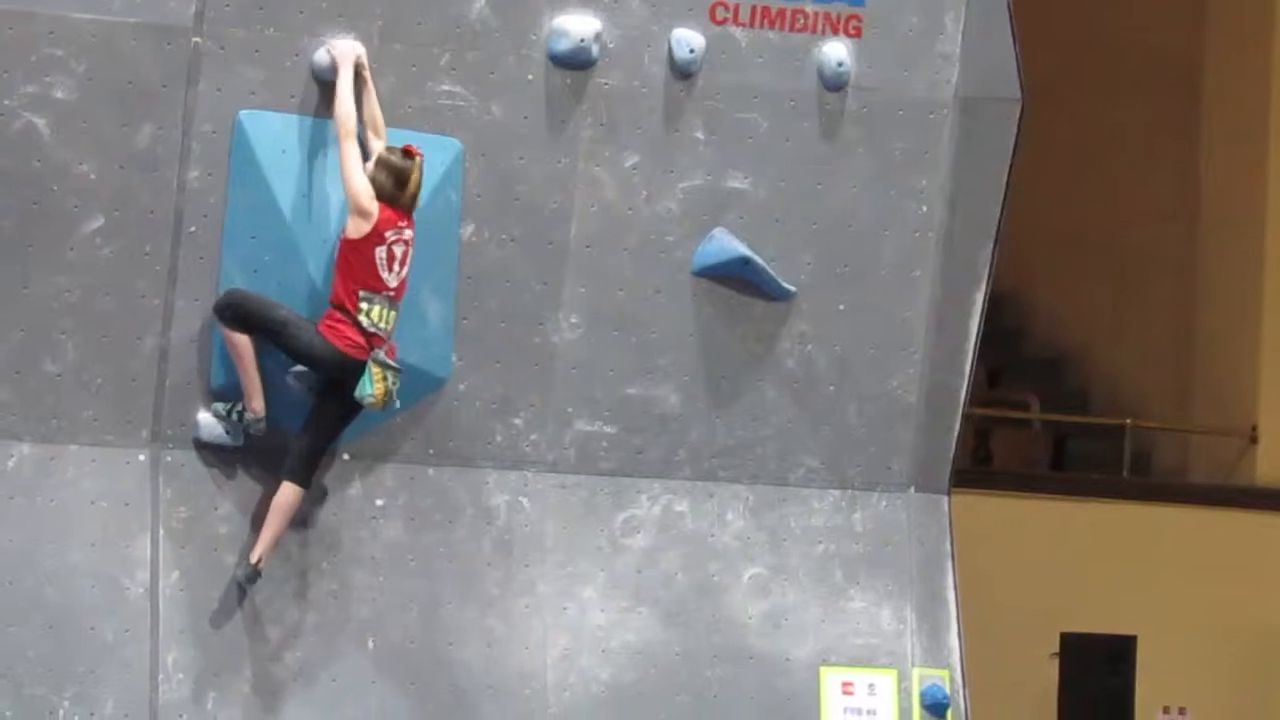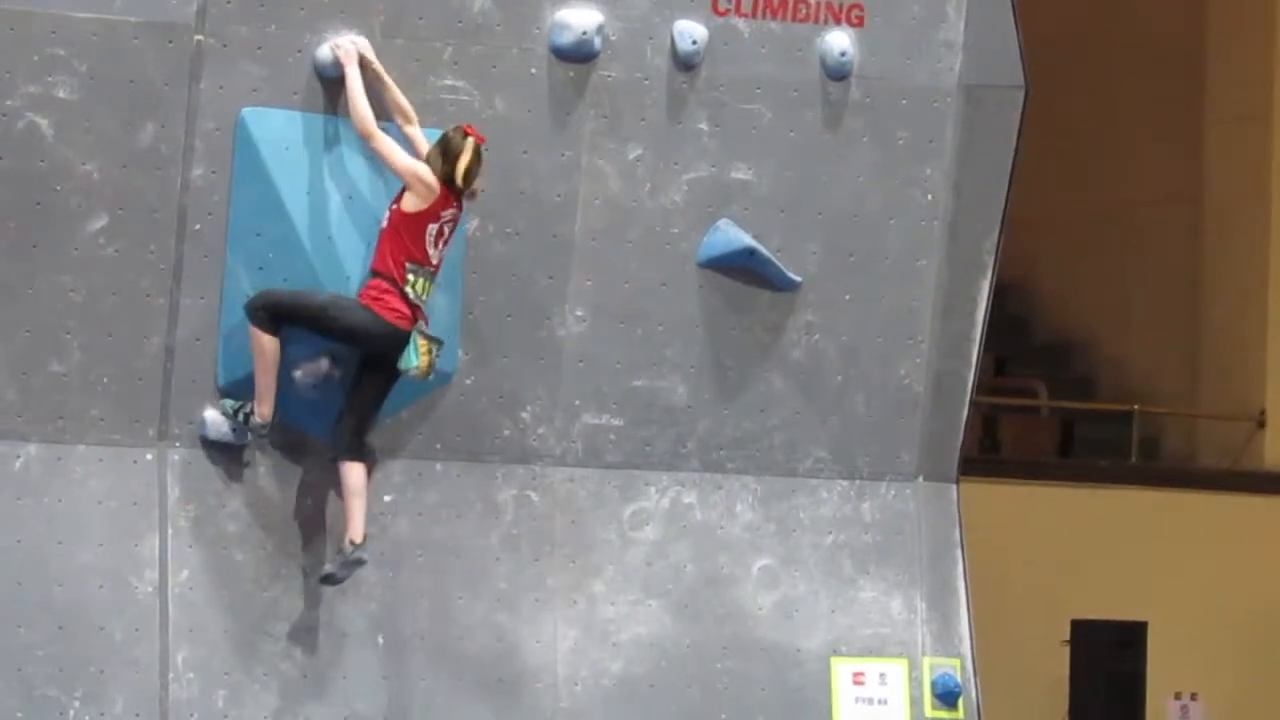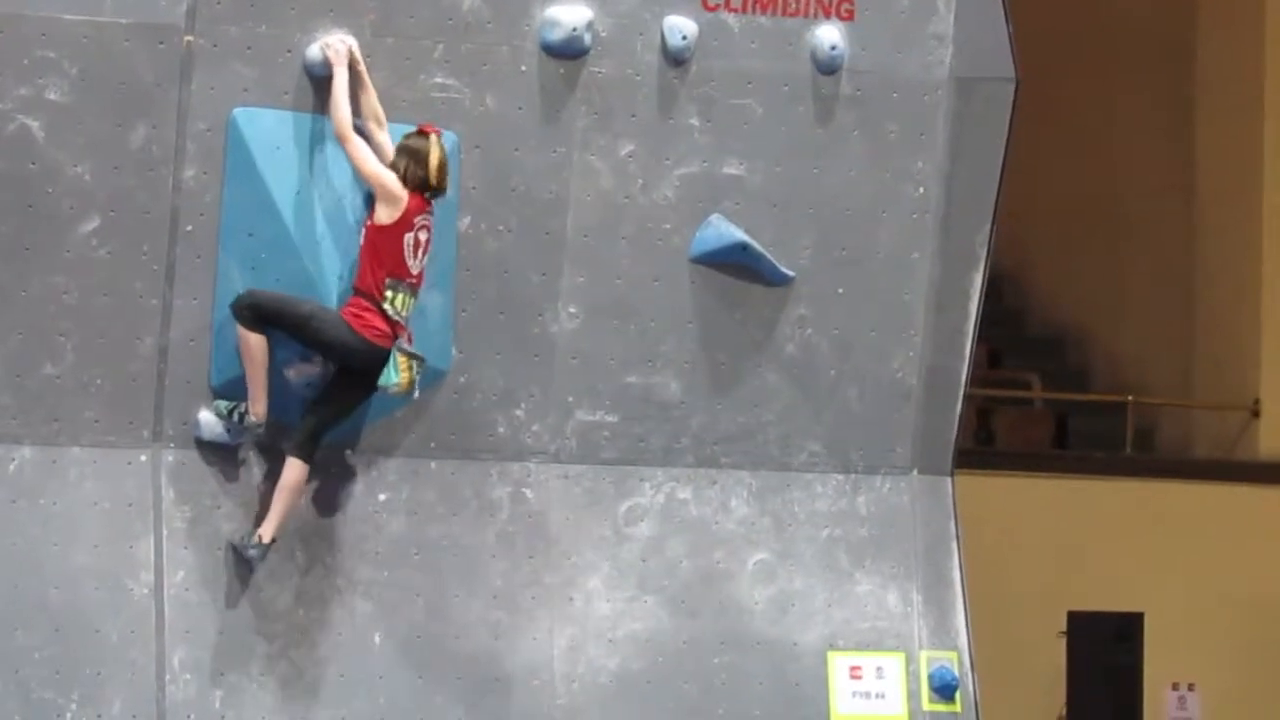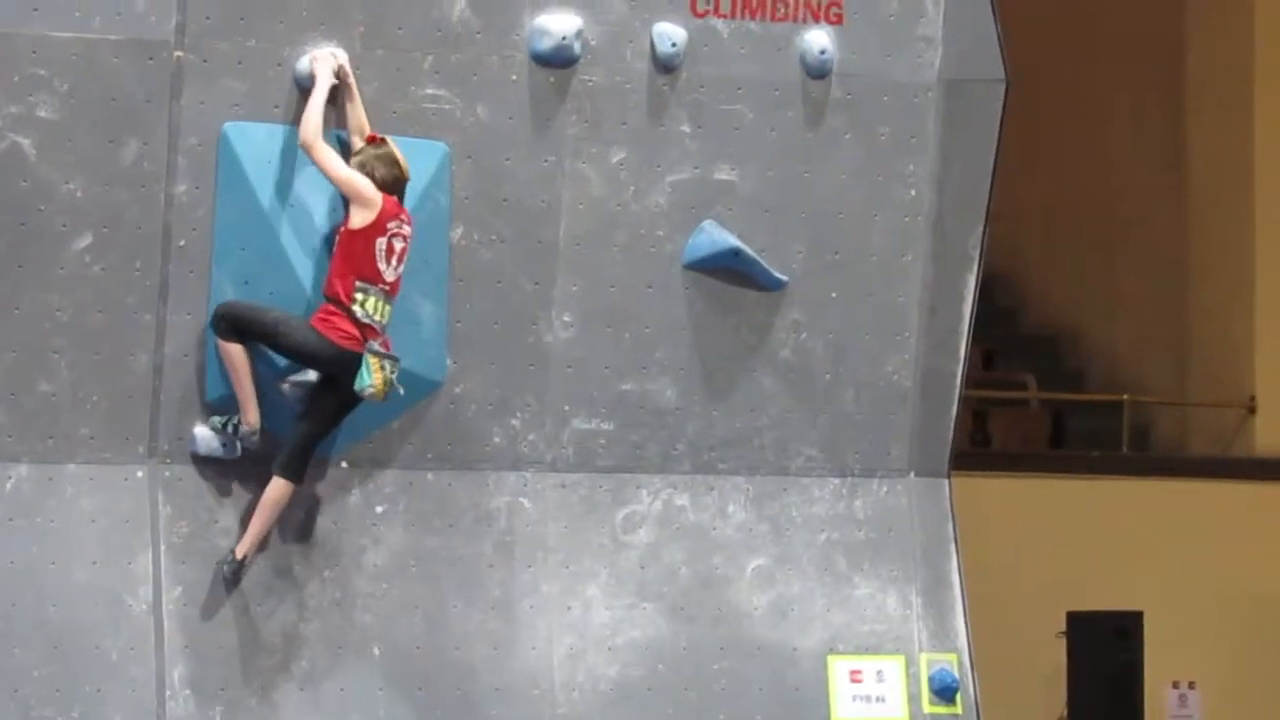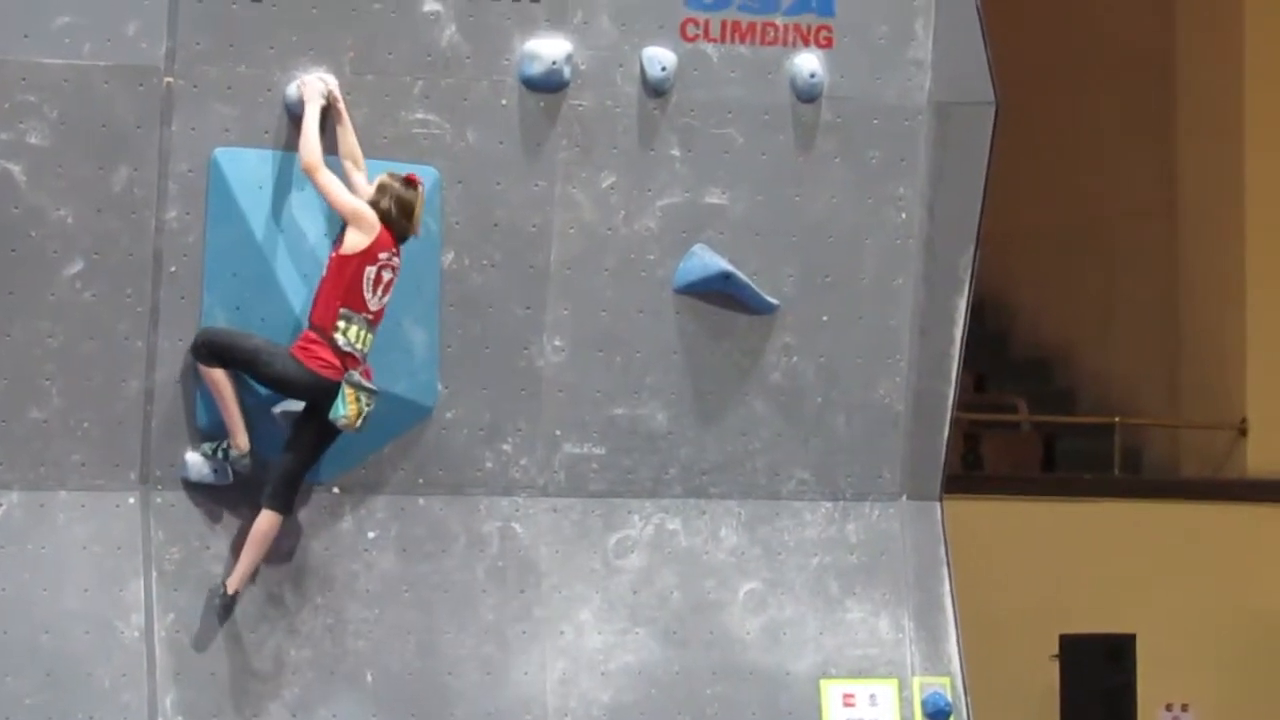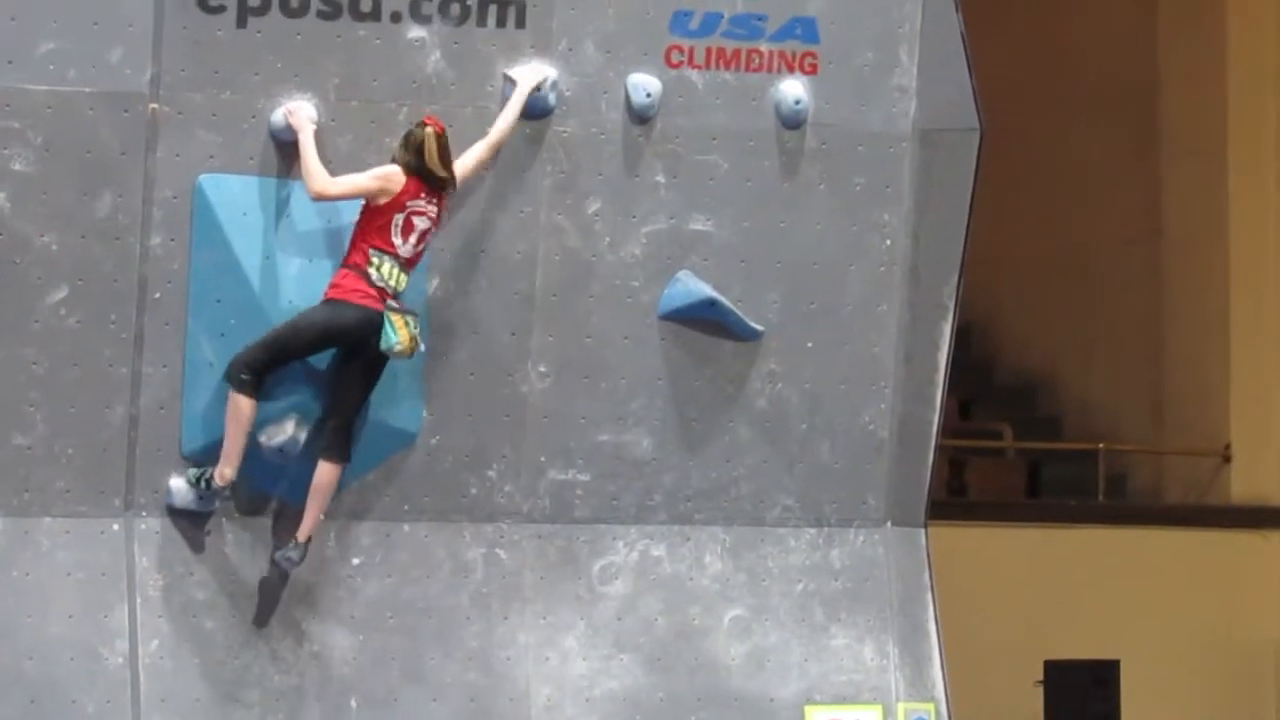
dt=0.7s
person 1, frame 1
left shoulder: (367, 211)
right shoulder: (404, 220)
left elbow: (348, 136)
right elbow: (376, 138)
left wrist: (346, 69)
right wrist: (364, 75)
left hip: (336, 349)
right hip: (371, 365)
left knee: (232, 305)
right knee: (303, 457)
left ankle: (252, 412)
right ankle: (254, 561)
person 1, frame 2
left shoulder: (426, 183)
right shoulder: (450, 196)
left elbow: (369, 130)
right elbow: (407, 121)
left wrist: (350, 65)
right wrist: (374, 65)
left hip: (377, 319)
right hip: (404, 333)
left knee: (264, 306)
right knee: (350, 434)
left ankle: (258, 415)
right ankle: (353, 543)
person 1, frame 3
left shoulder: (395, 194)
right shoulder: (422, 205)
left elbow: (344, 133)
right elbow: (376, 129)
left wrist: (339, 68)
right wrist: (359, 69)
left hip: (359, 337)
right hip: (384, 350)
left knee: (249, 305)
right knee: (308, 431)
left ankle: (253, 413)
right ankle: (263, 537)
person 1, frame 4
left shoulder: (371, 198)
right shoulder: (400, 215)
left elbow: (310, 142)
right elbow: (364, 141)
left wrist: (322, 81)
right wrist: (348, 85)
left hip: (333, 342)
right hip: (364, 357)
left knee: (226, 316)
right knee: (297, 451)
left ankle: (247, 423)
right ankle: (242, 554)
person 1, frame 5
left shoulder: (367, 225)
right shoulder: (390, 246)
left elbow: (312, 164)
right elbow: (354, 166)
left wrist: (313, 104)
right wrist: (338, 108)
left hip: (313, 369)
right hip: (348, 386)
left knee: (207, 342)
right knee: (283, 484)
left ankle: (238, 447)
right ankle: (231, 588)
person 1, frame 6
left shoulder: (393, 179)
right shoulder: (444, 189)
left elbow: (320, 188)
right elbow: (493, 139)
left wrist: (304, 130)
right wrist: (523, 87)
left hip: (348, 308)
right hip: (383, 323)
left knee: (245, 368)
right knee: (338, 432)
left ankle: (220, 479)
right ankle: (300, 542)
